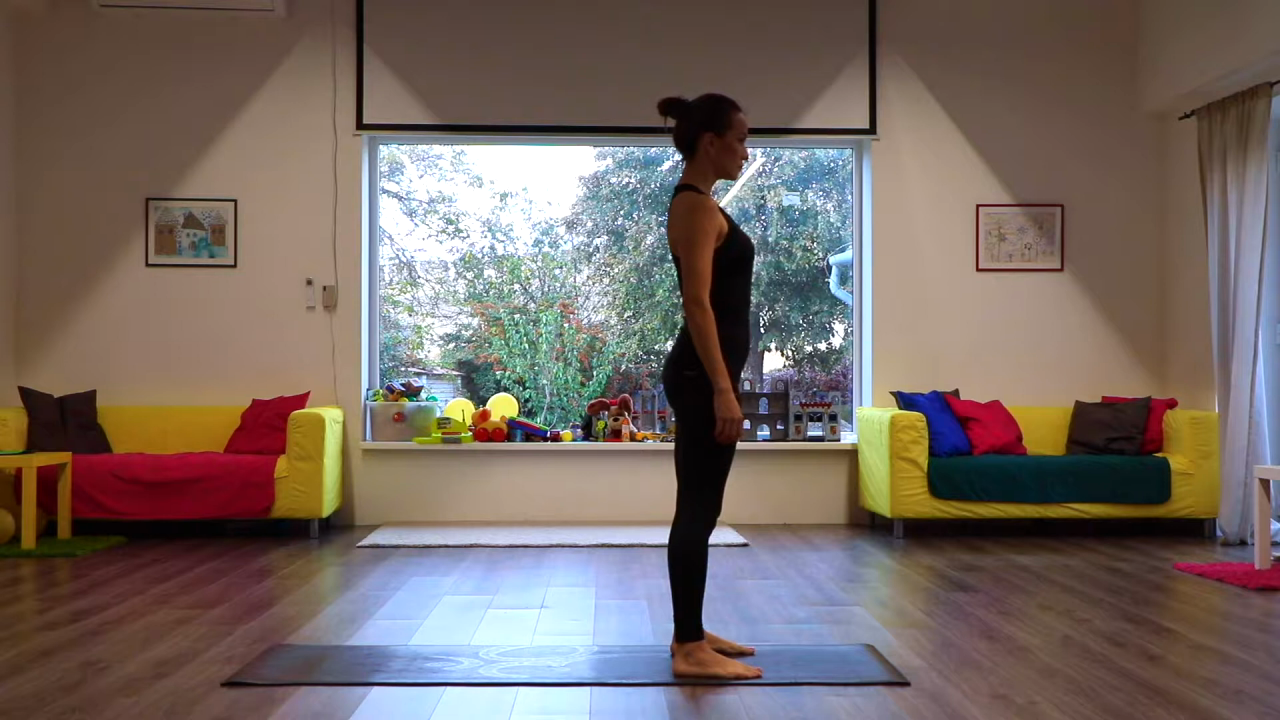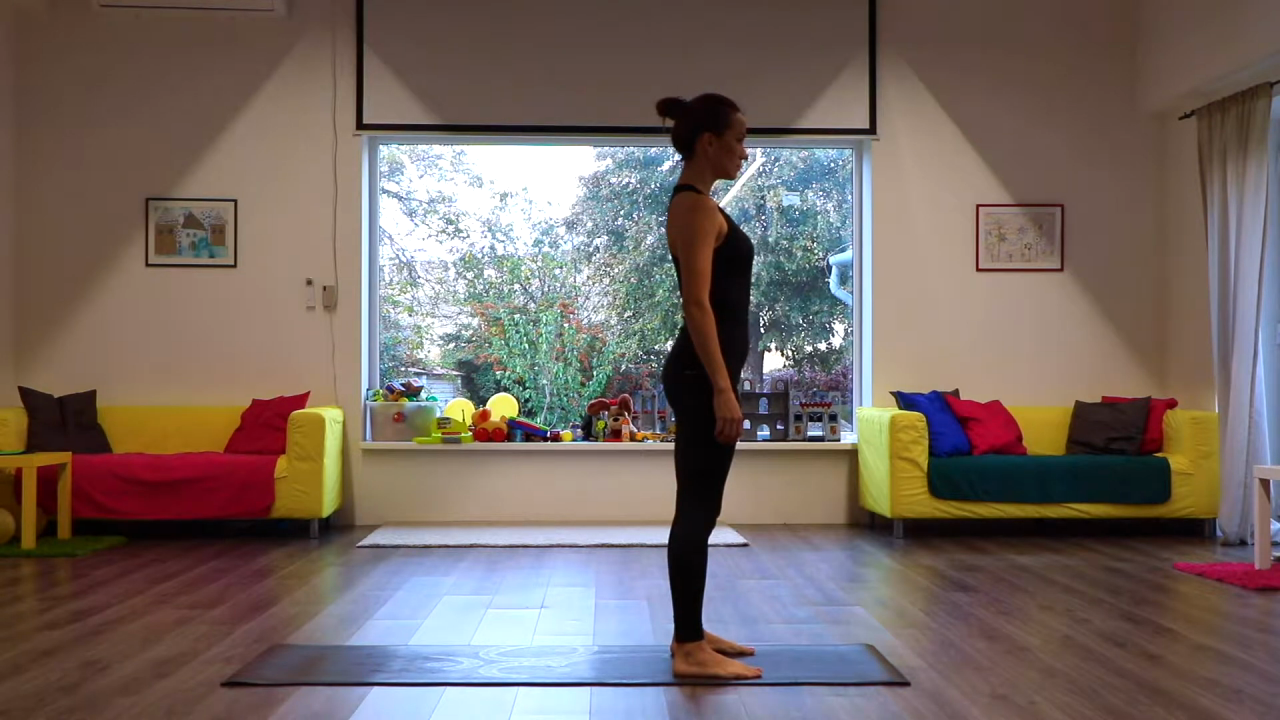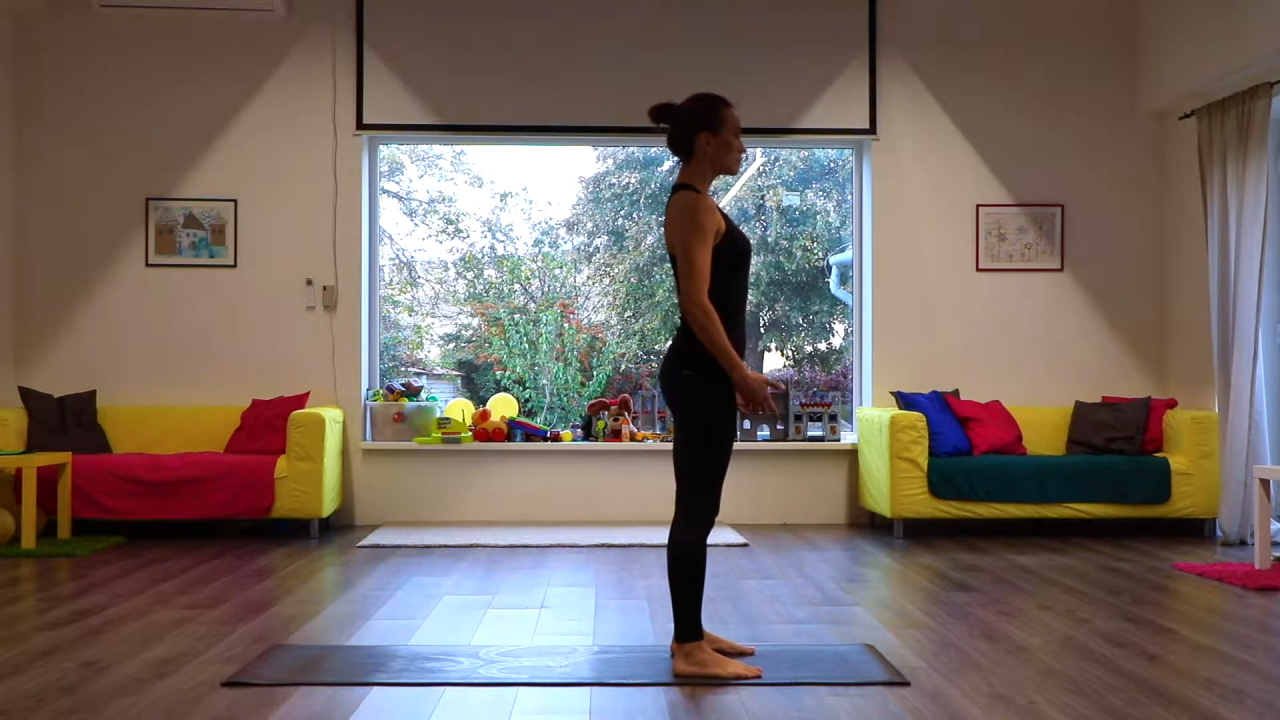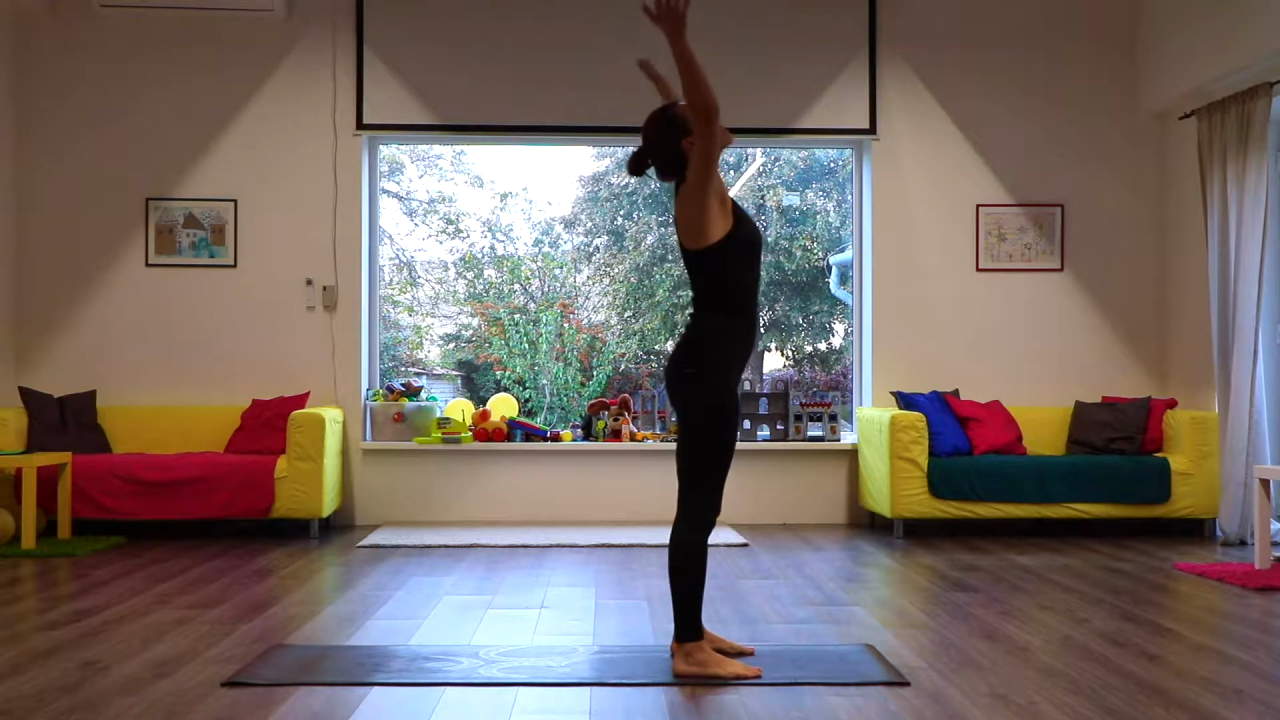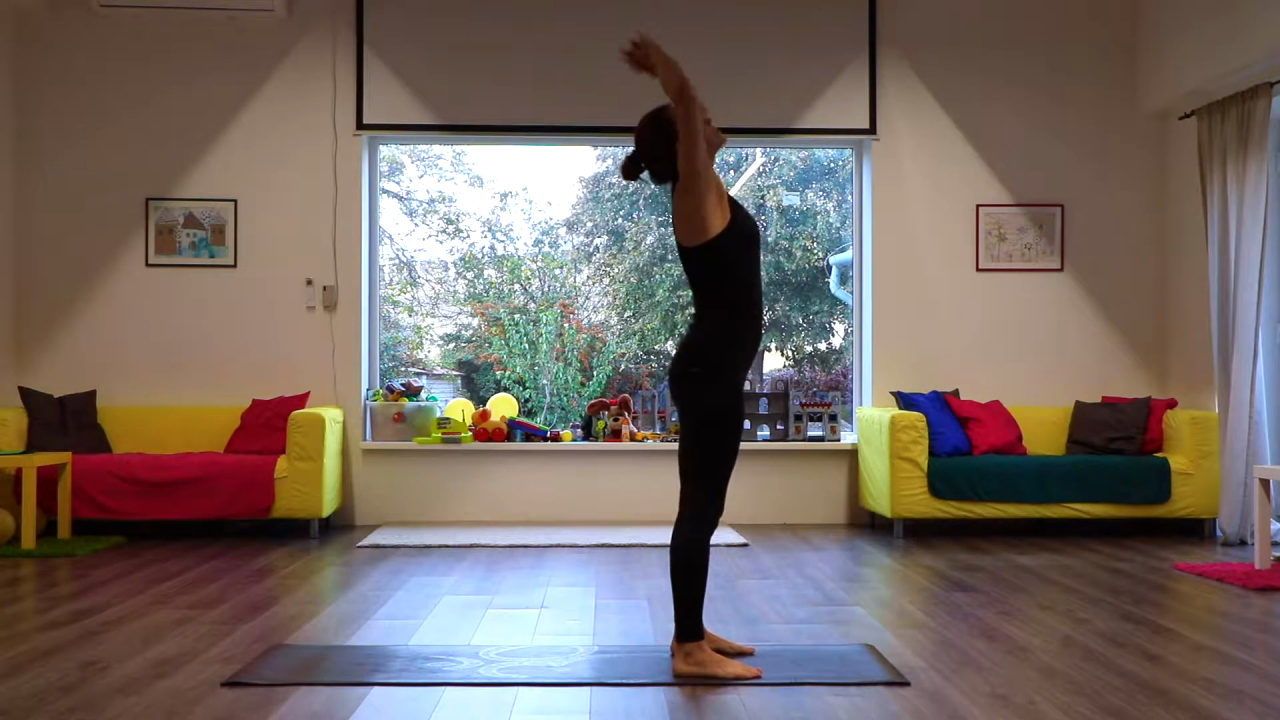
dt=1s
person 1, frame 1
left shoulder: (698, 203)
right shoulder: (696, 205)
right elbow: (697, 304)
right wrist: (723, 389)
left hip: (703, 372)
right hip: (702, 375)
left knee: (699, 508)
right knee: (697, 510)
left ankle: (691, 634)
right ankle: (690, 649)
person 1, frame 2
left shoulder: (697, 202)
right shoulder: (695, 204)
right elbow: (697, 305)
right wrist: (722, 389)
left hip: (704, 372)
right hip: (702, 376)
left knee: (699, 509)
right knee: (697, 510)
left ankle: (691, 634)
right ankle: (690, 649)
person 1, frame 3
left shoulder: (694, 202)
right shoulder: (693, 205)
right elbow: (696, 304)
left wrist: (736, 374)
right wrist: (742, 376)
left hip: (705, 372)
right hip: (701, 375)
left knee: (698, 508)
right knee: (696, 510)
left ankle: (691, 633)
right ankle: (690, 649)
person 1, frame 4
left shoulder: (703, 190)
right shoulder: (700, 190)
left elbow: (693, 116)
right elbow: (706, 111)
left wrist: (657, 79)
left hip: (707, 367)
right hip: (707, 369)
left knee: (699, 507)
right knee: (698, 508)
left ankle: (691, 631)
right ankle: (690, 649)
person 1, frame 5
left shoulder: (702, 189)
right shoulder: (696, 188)
left elbow: (683, 101)
right elbow: (683, 95)
left wrist: (654, 63)
right wrist: (657, 60)
left hip: (713, 368)
right hip: (711, 371)
left knee: (703, 507)
right knee: (700, 508)
left ankle: (692, 632)
right ankle: (690, 649)
